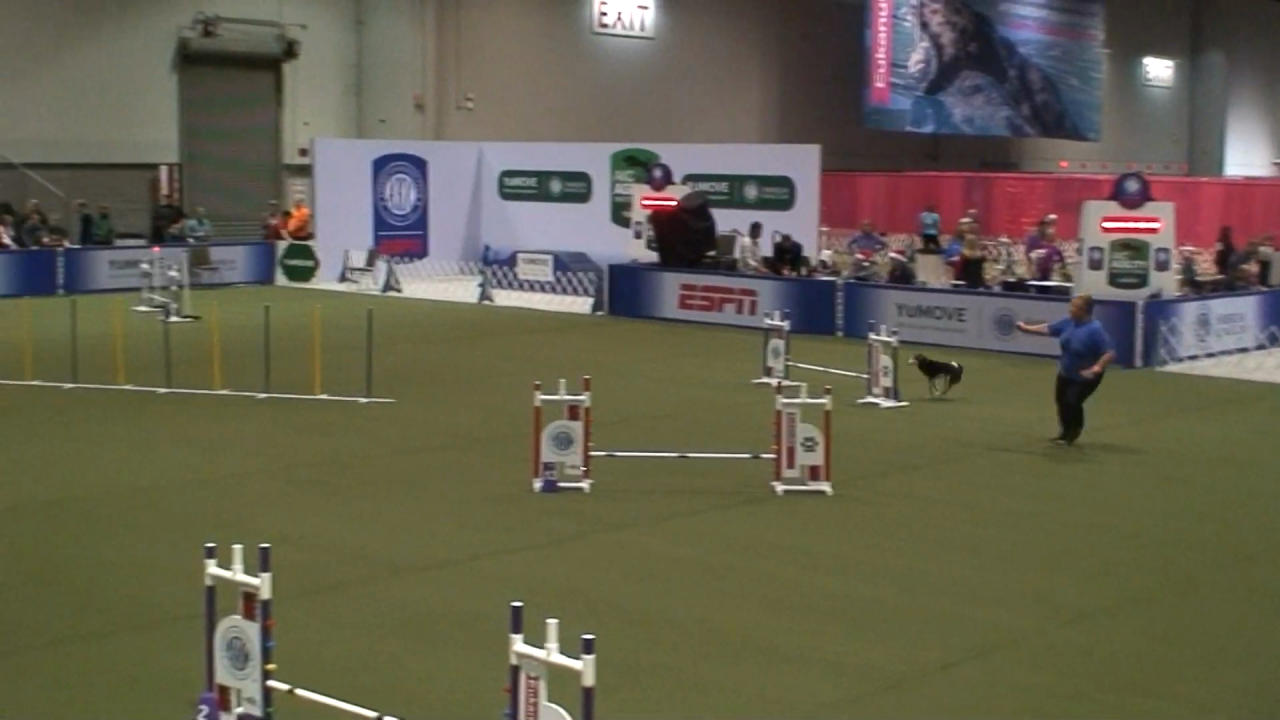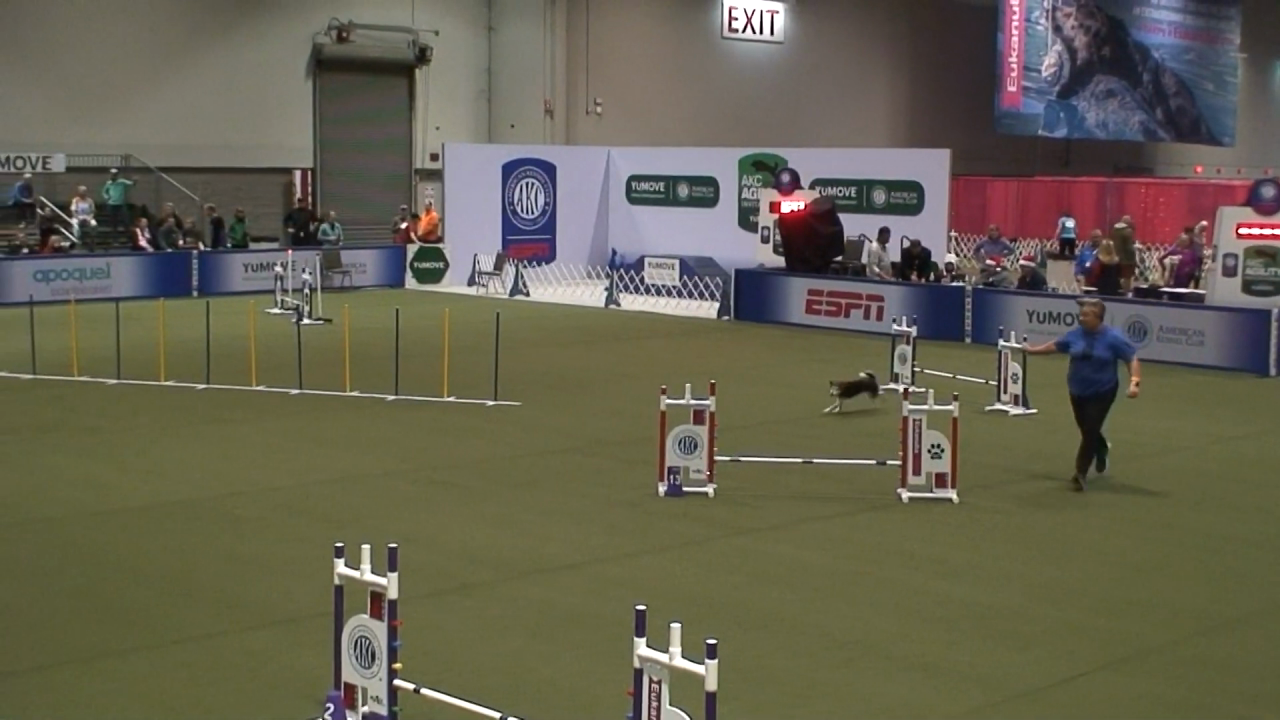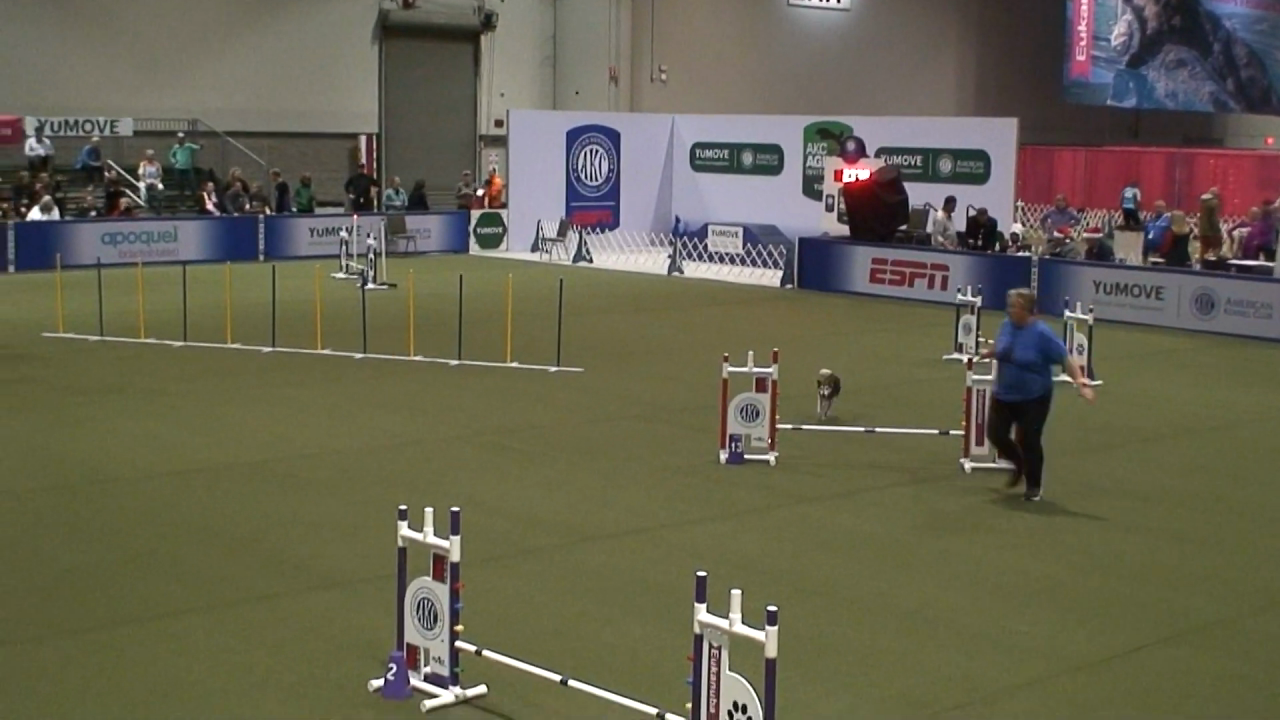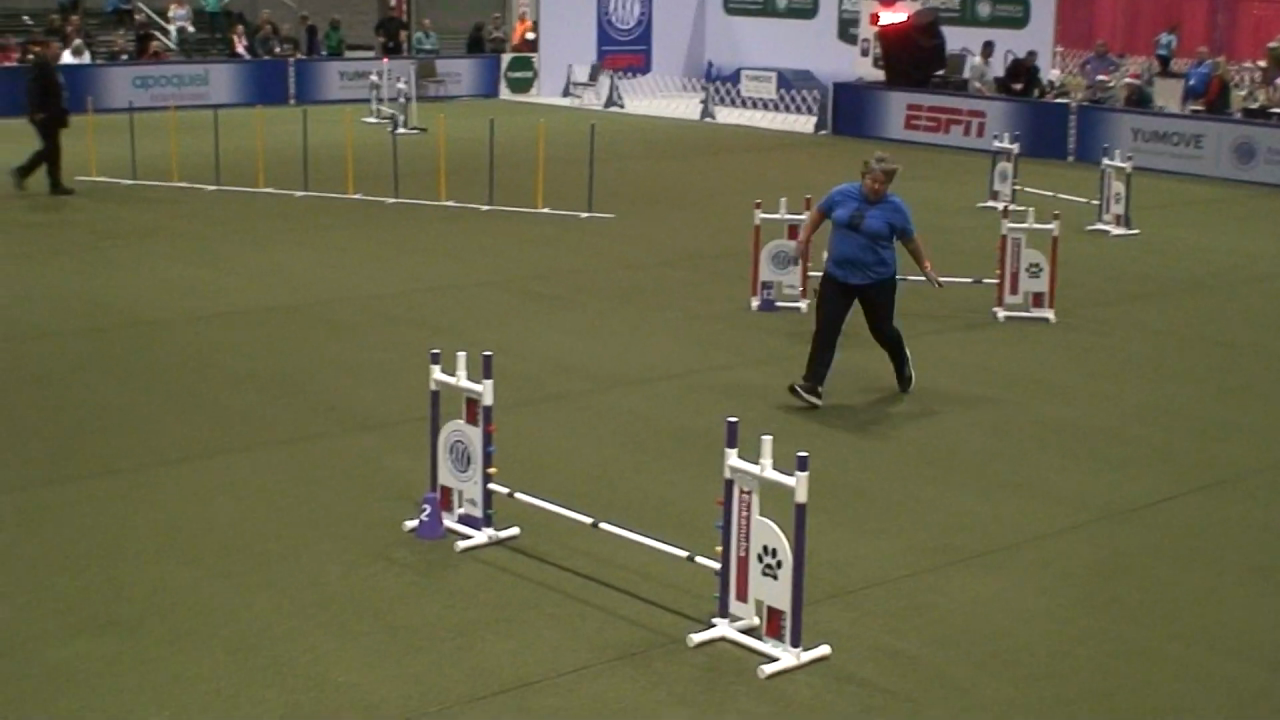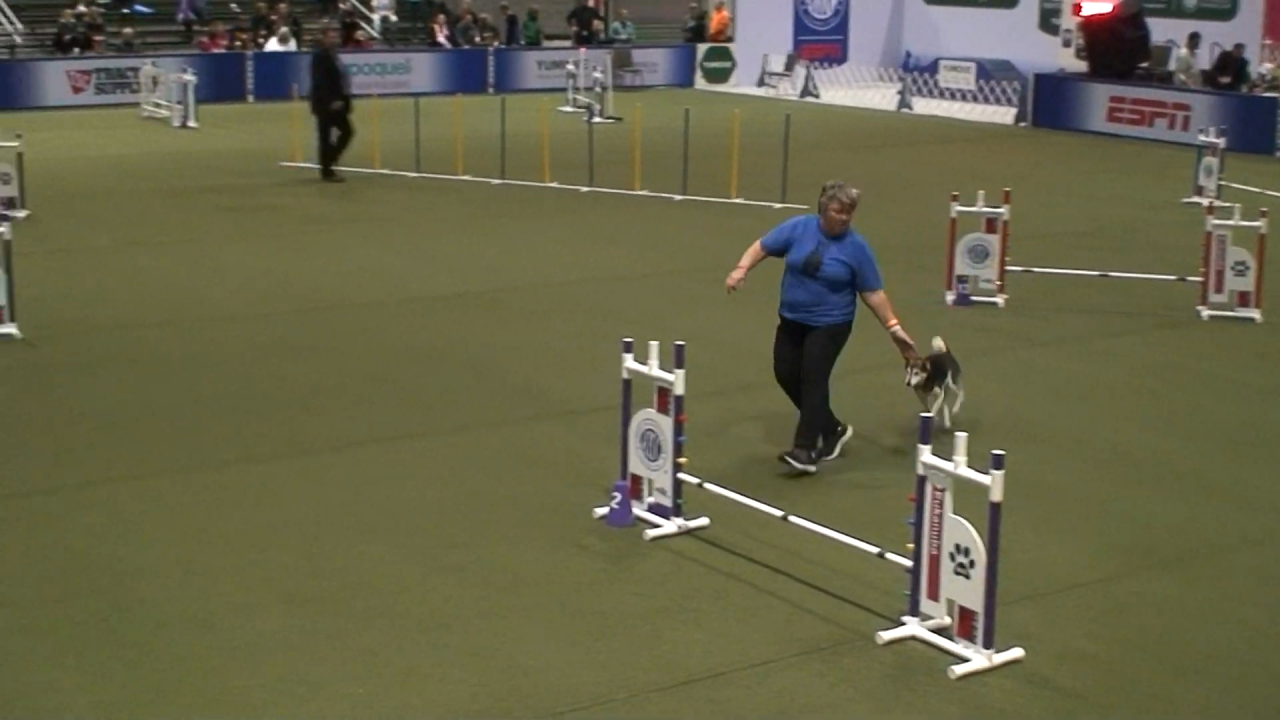
dt=0.7s
person 1, frame 1
left shoulder: (1094, 330)
right shoulder: (1068, 322)
left elbow: (1109, 354)
right elbow: (1048, 329)
left wrist: (1094, 370)
right wrist: (1027, 328)
left hip: (1086, 377)
right hip: (1066, 373)
left knee: (1071, 404)
right knee: (1062, 403)
left ankle: (1074, 428)
right ankle: (1067, 432)
person 1, frame 2
left shoulder: (1113, 337)
right shoulder: (1075, 333)
left elbow: (1132, 359)
right elbow: (1056, 346)
left wrist: (1134, 382)
right wrist: (1034, 350)
left hip: (1102, 392)
right hip: (1078, 391)
left knee: (1090, 428)
right knee: (1086, 428)
left ankle: (1081, 473)
right ankle: (1102, 448)
person 1, frame 3
left shoulder: (1042, 334)
right shoulder: (1007, 327)
left elbow: (1066, 359)
left wrist: (1082, 384)
right wrist: (988, 353)
left hip: (1034, 398)
right hip: (1003, 396)
left knee: (1031, 441)
right knee: (996, 434)
left ankle: (1034, 486)
right ankle: (1020, 463)
person 1, frame 4
left shoulder: (895, 208)
right shoulder: (841, 194)
left elbow: (910, 241)
right elbow: (820, 213)
left wrist: (925, 268)
right wrist: (804, 239)
left hip: (878, 280)
right hip: (837, 275)
left knee: (882, 329)
right knee: (826, 326)
left ankle: (902, 364)
right ankle: (812, 385)
person 1, frame 5
left shoulder: (857, 248)
right shoulder: (797, 227)
left elbow: (874, 292)
right elbow: (761, 246)
left wrist: (894, 328)
right wrist: (741, 270)
left hip: (830, 322)
right hip: (792, 319)
left knee: (812, 373)
right knee: (787, 374)
left ankle: (807, 448)
right ankle: (832, 428)
